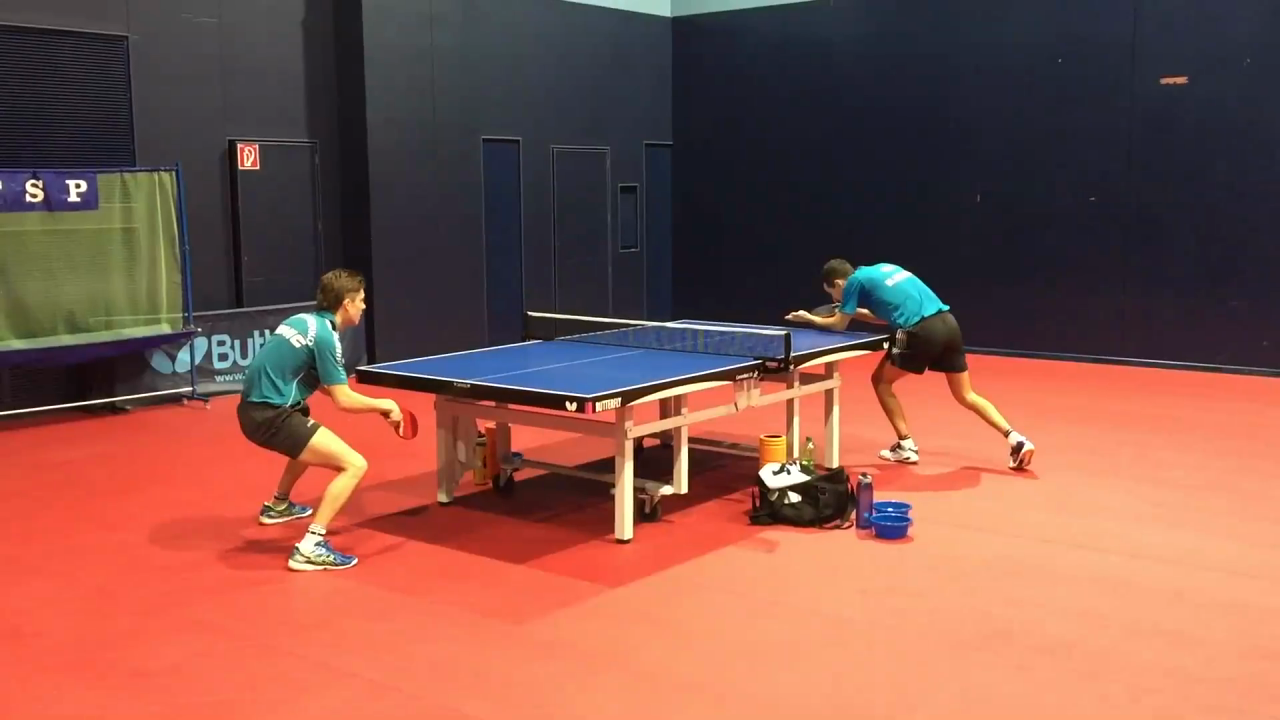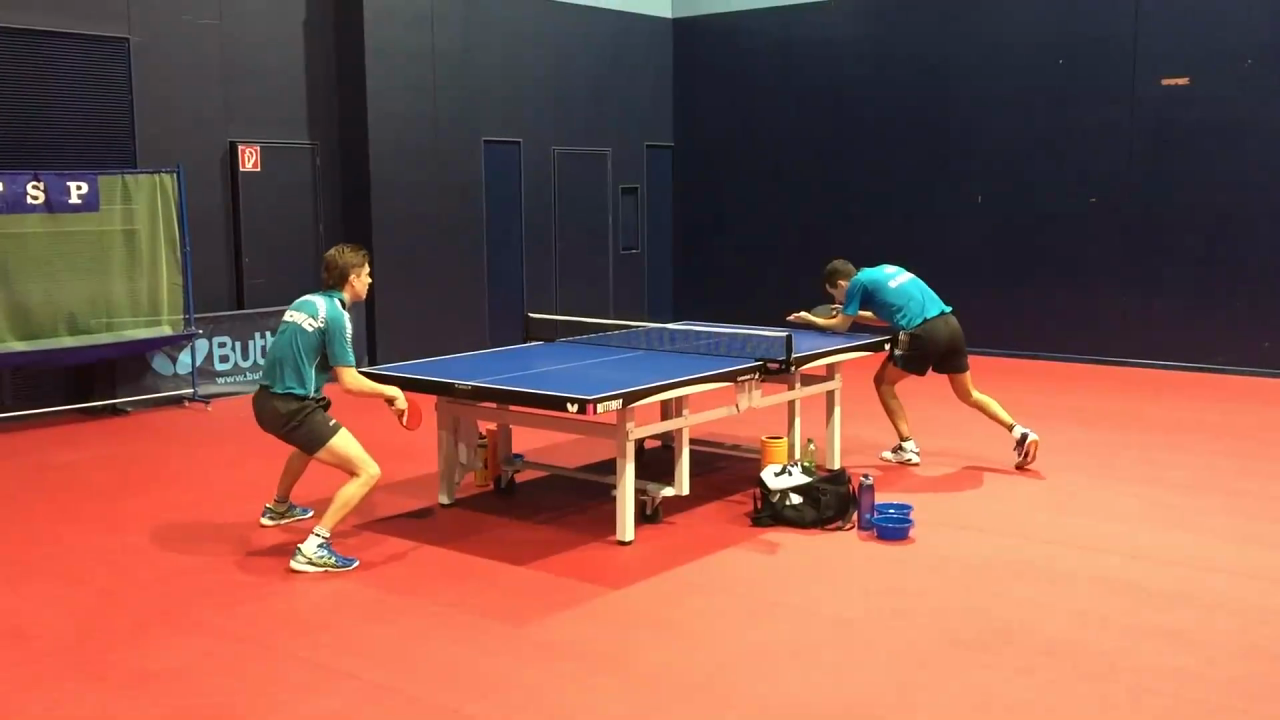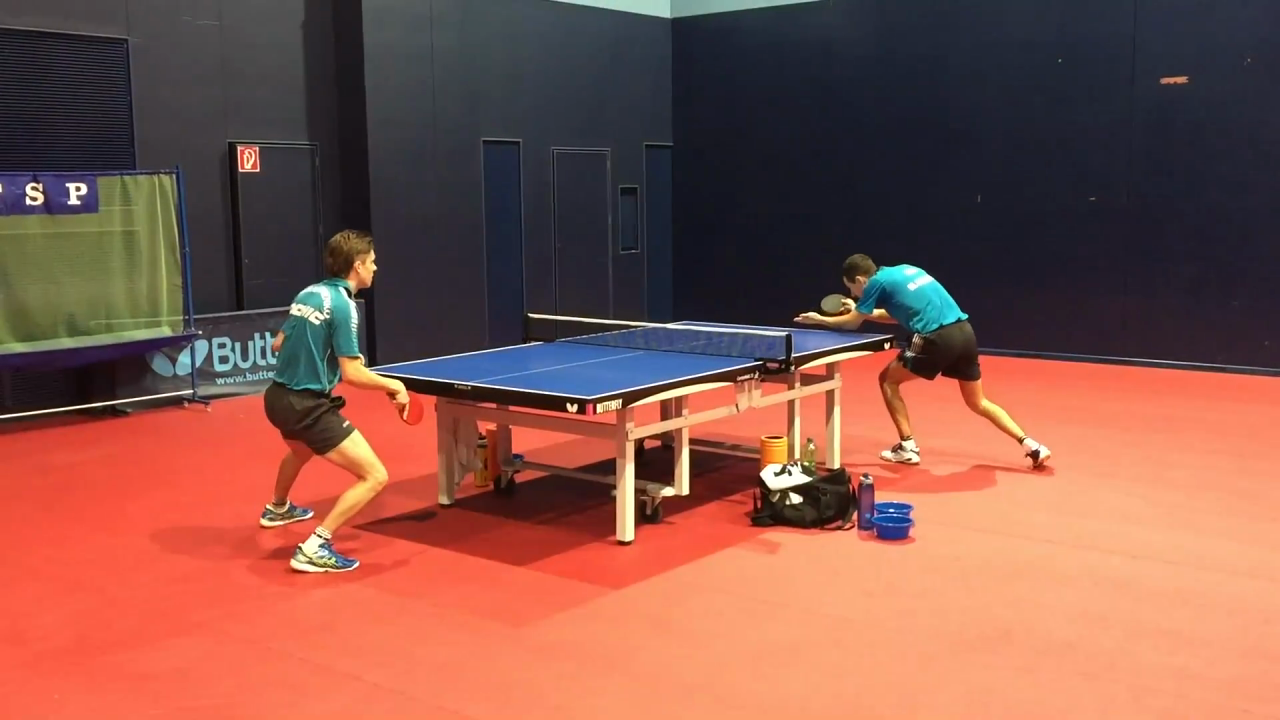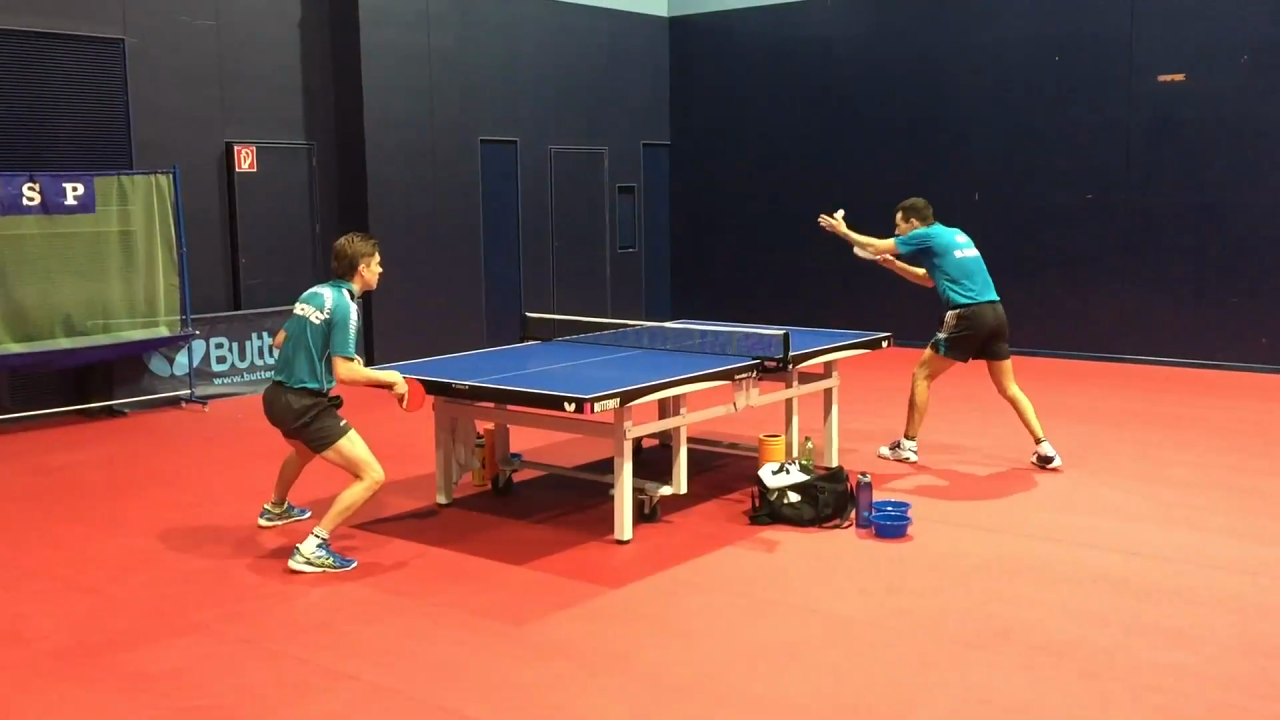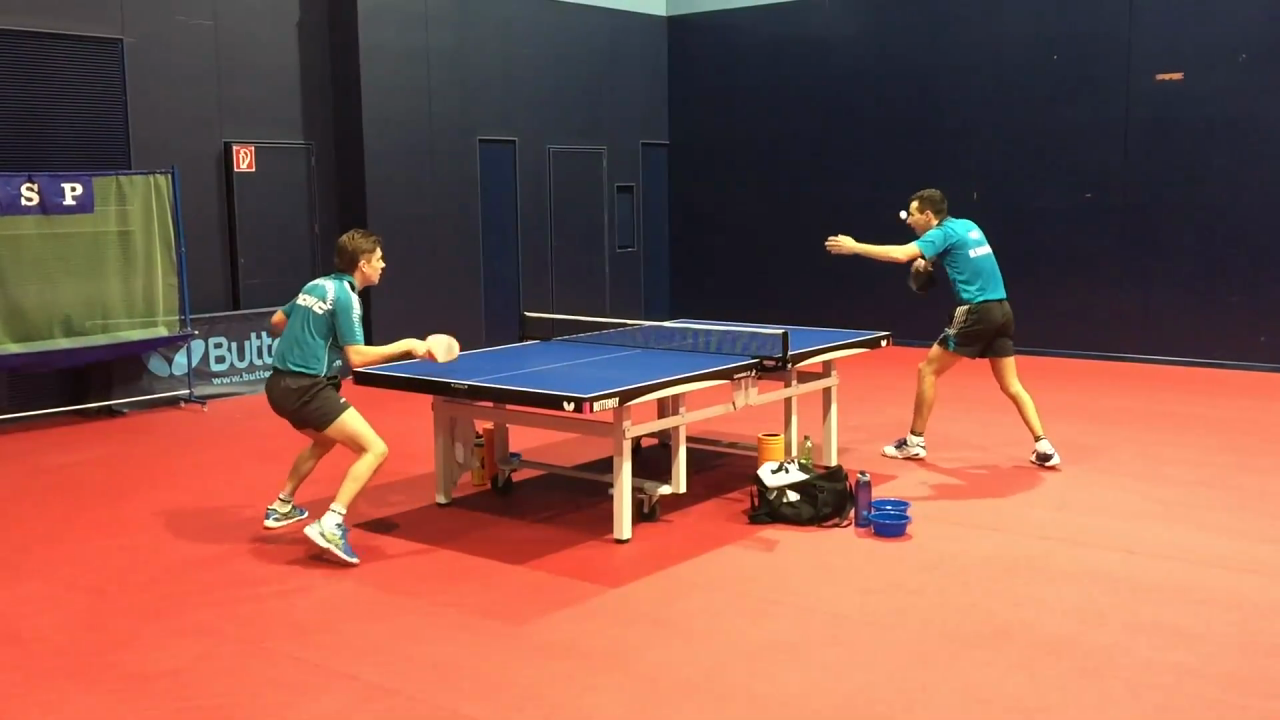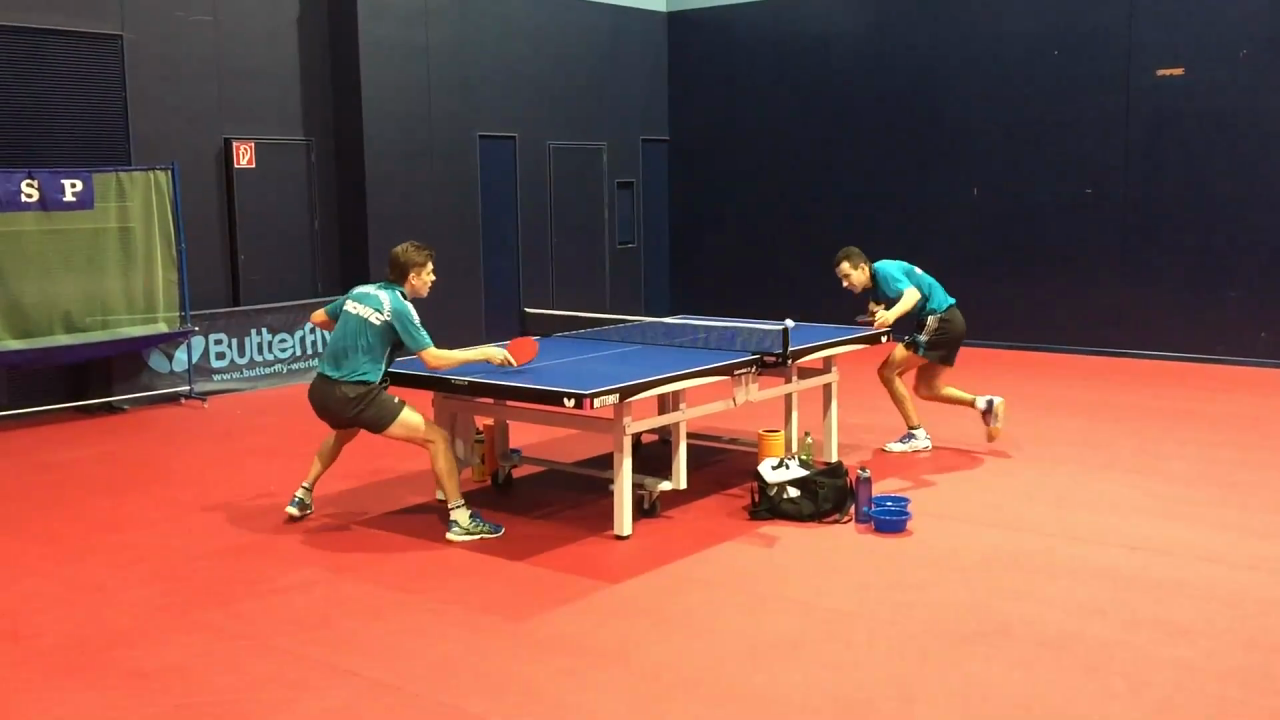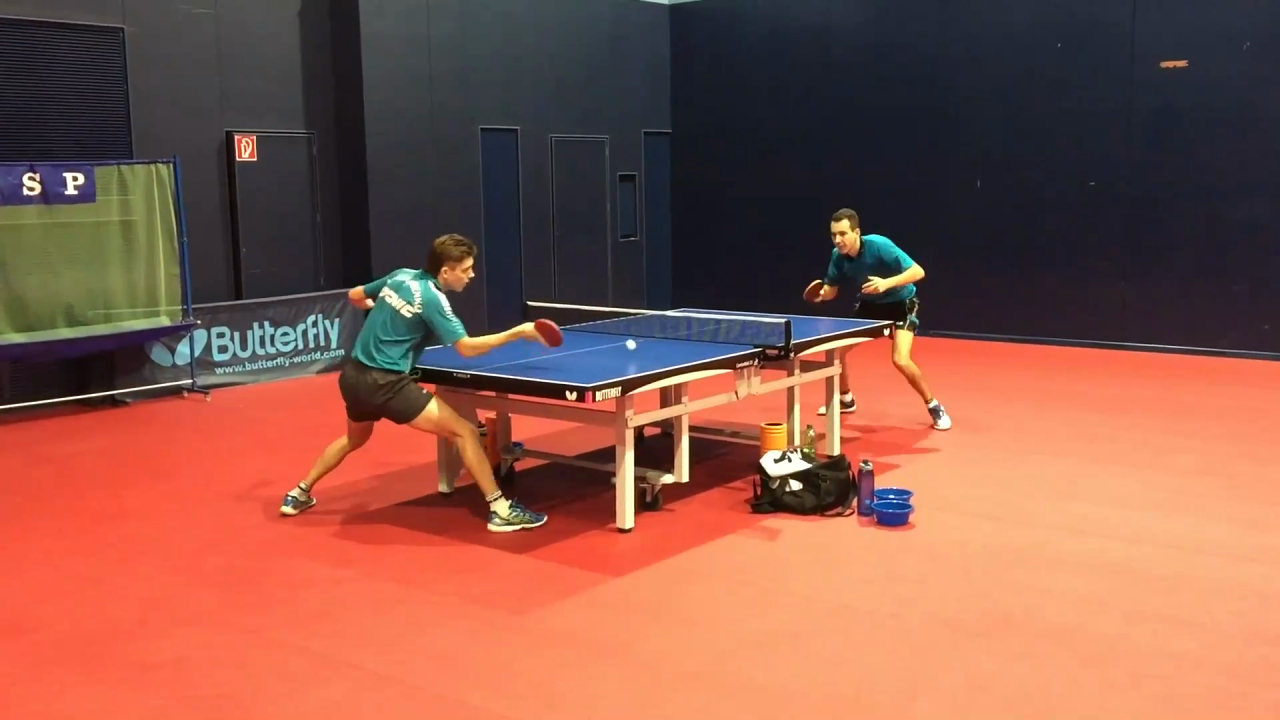
dt=0.4s
person 1, frame 1
left shoulder: (301, 320)
right shoulder: (325, 336)
right elbow: (343, 400)
left wrist: (323, 384)
right wrist: (385, 405)
left hip: (255, 409)
right hip: (270, 417)
left knee: (313, 438)
right knee: (354, 465)
left ankle: (278, 505)
right ankle: (310, 547)
person 1, frame 2
left shoulder: (305, 302)
right shoulder: (335, 315)
right elbow: (350, 383)
right wrist: (391, 392)
left hip: (267, 400)
right hip: (292, 408)
left knee: (310, 442)
right knee: (367, 472)
left ankle: (278, 508)
right ankle: (313, 548)
person 1, frame 3
left shoulder: (307, 293)
right shoulder: (342, 305)
left elbow: (279, 344)
right elbow: (352, 374)
right wrist: (394, 385)
left hip: (278, 397)
right hip: (308, 405)
left knee: (301, 450)
right knee: (375, 477)
left ankle: (277, 509)
right ankle: (314, 547)
person 1, frame 4
left shoulder: (313, 294)
right shoulder: (344, 306)
left elbow: (280, 341)
right elbow: (344, 373)
right wrist: (390, 378)
left hip: (277, 396)
right hip: (306, 405)
left knee: (305, 449)
right knee: (371, 476)
left ankle: (276, 508)
right ankle: (311, 548)
person 1, frame 5
left shoulder: (315, 285)
right shoulder: (345, 297)
left elbow: (276, 322)
right elbow: (357, 358)
right wrist: (407, 346)
left hip: (280, 383)
right hip: (305, 387)
left knee: (324, 441)
right knee: (375, 450)
left ankle: (281, 506)
right ankle: (330, 524)
person 1, frame 6
left shoulder: (360, 292)
right shoulder: (399, 307)
left elbow: (317, 318)
right elbow: (434, 359)
right wrist: (484, 353)
left hip: (322, 390)
right hip: (357, 395)
left knee: (345, 433)
right knee: (436, 438)
left ankle: (303, 496)
right ankle: (461, 519)
person 1, frame 7
left shoulder: (400, 276)
right shoulder: (432, 300)
left elbow: (355, 295)
right elbow: (466, 348)
left wrist: (372, 307)
right wrist: (517, 332)
left hip: (352, 376)
right hip: (386, 383)
left knee: (355, 437)
right knee: (465, 431)
left ankle: (299, 494)
right ankle: (500, 509)
person 2, frame 1
left shoulder: (856, 280)
right shoulder: (883, 269)
left elbow: (838, 325)
left wrist: (810, 318)
right wrist: (853, 310)
left hip: (921, 332)
right hip: (947, 323)
left knee: (881, 381)
right knee: (966, 395)
left ankle: (905, 446)
right ankle: (1016, 439)
person 2, frame 2
left shoulder: (859, 282)
right shoulder: (886, 271)
left elbow: (840, 326)
left wrist: (812, 319)
right wrist: (853, 313)
left hip: (923, 334)
right hip: (949, 324)
left knee: (883, 382)
right knee: (969, 394)
left ankle: (907, 447)
right ankle: (1020, 432)
person 2, frame 3
left shoulder: (878, 282)
right shoulder: (905, 271)
left elbow: (851, 323)
left wrist: (820, 319)
right wrist: (859, 309)
left hip: (937, 339)
right hip: (964, 332)
left knee: (888, 380)
right knee: (978, 403)
left ankle: (907, 447)
right ankle: (1030, 445)
person 2, frame 4
left shoulder: (927, 236)
right shoulder: (955, 234)
left elbow: (878, 247)
left wrist: (843, 231)
right wrist: (897, 264)
left hip: (967, 315)
right hip: (995, 312)
left knee: (922, 374)
right knee: (1008, 388)
left ankle: (907, 446)
right ankle: (1044, 449)
person 2, frame 5
left shoulder: (943, 233)
right shoulder: (968, 226)
left elbow: (901, 254)
left wrist: (856, 248)
right wrist: (928, 260)
left hip: (976, 312)
right hip: (1001, 310)
left knee: (928, 370)
right knee: (1011, 385)
left ankle: (914, 442)
right ankle: (1043, 447)
person 2, frame 6
left shoulder: (886, 271)
right shoulder: (876, 274)
left elbow: (913, 294)
right elbow: (881, 302)
left wrist: (891, 315)
right wrist: (877, 308)
left hip: (940, 322)
right hip: (950, 322)
left knee: (888, 372)
right knee: (926, 389)
left ankle: (917, 434)
right ankle: (984, 404)
person 2, frame 7
left shoulder: (880, 246)
right shoulder: (839, 255)
left elbow: (918, 272)
right elbow: (831, 289)
left wrist: (886, 283)
right wrist: (821, 294)
left hip: (901, 304)
right hip: (871, 305)
left knee: (901, 360)
left ankle: (933, 406)
right ankle: (845, 399)
